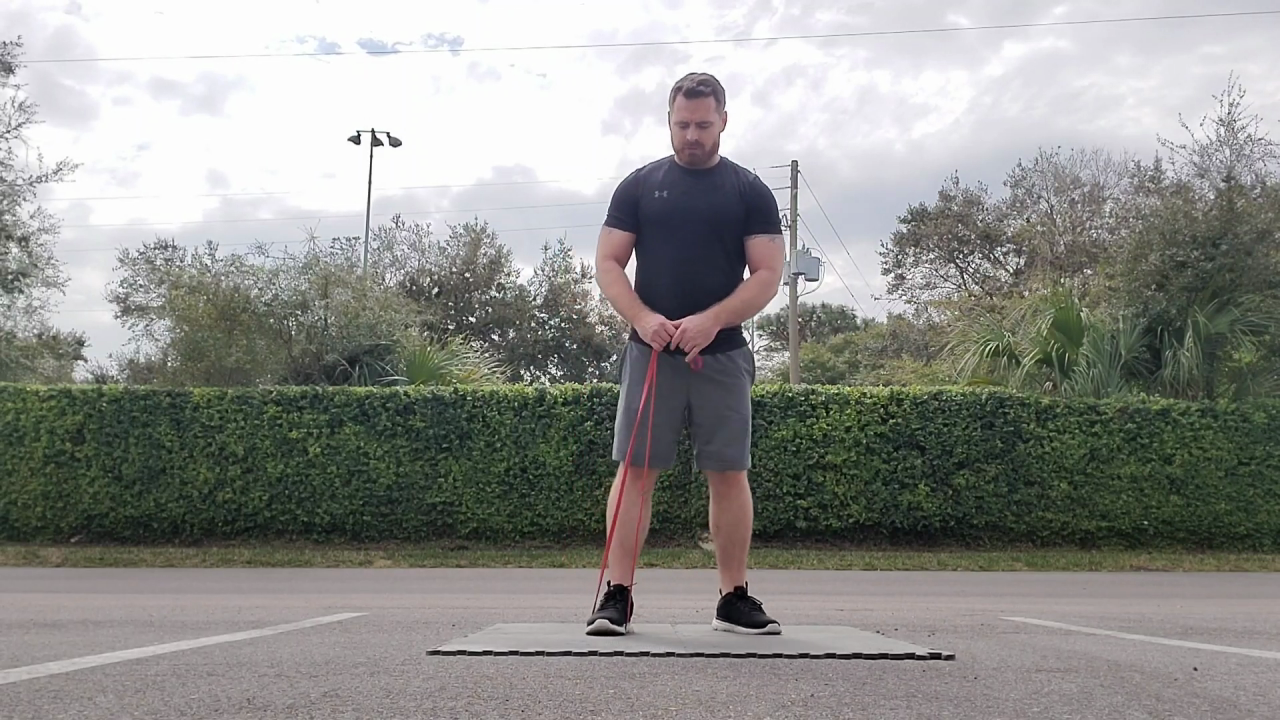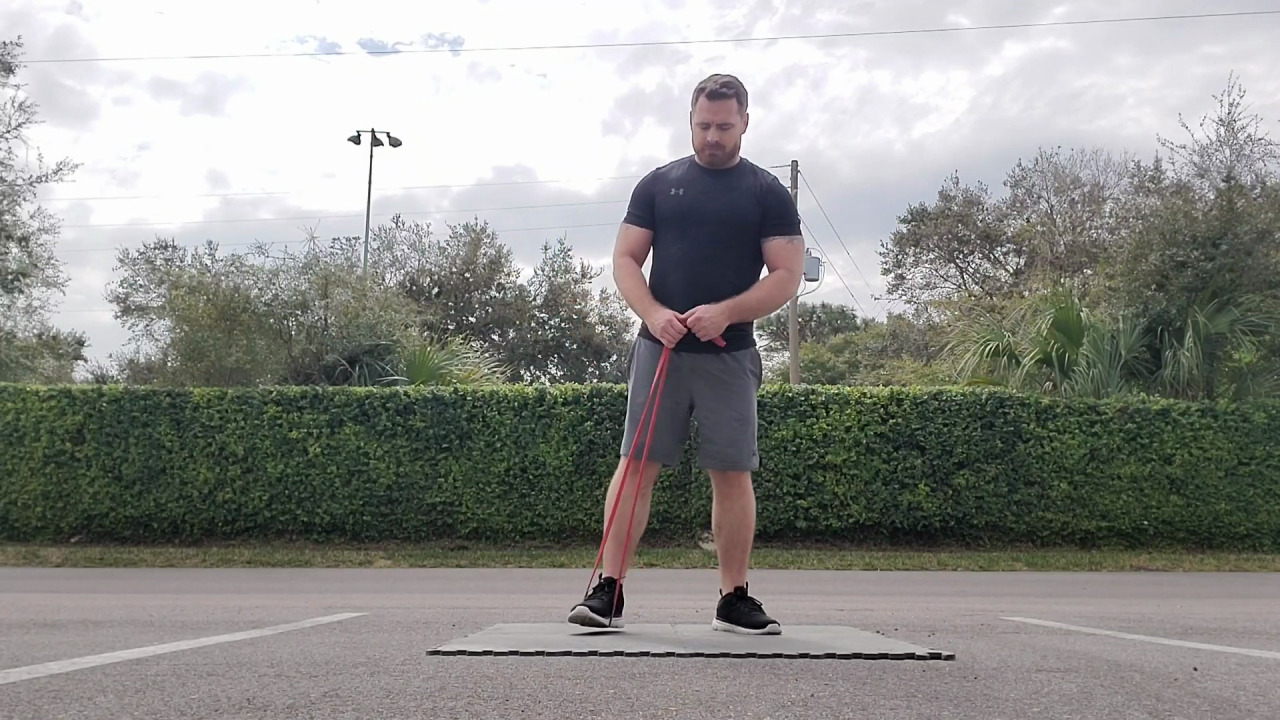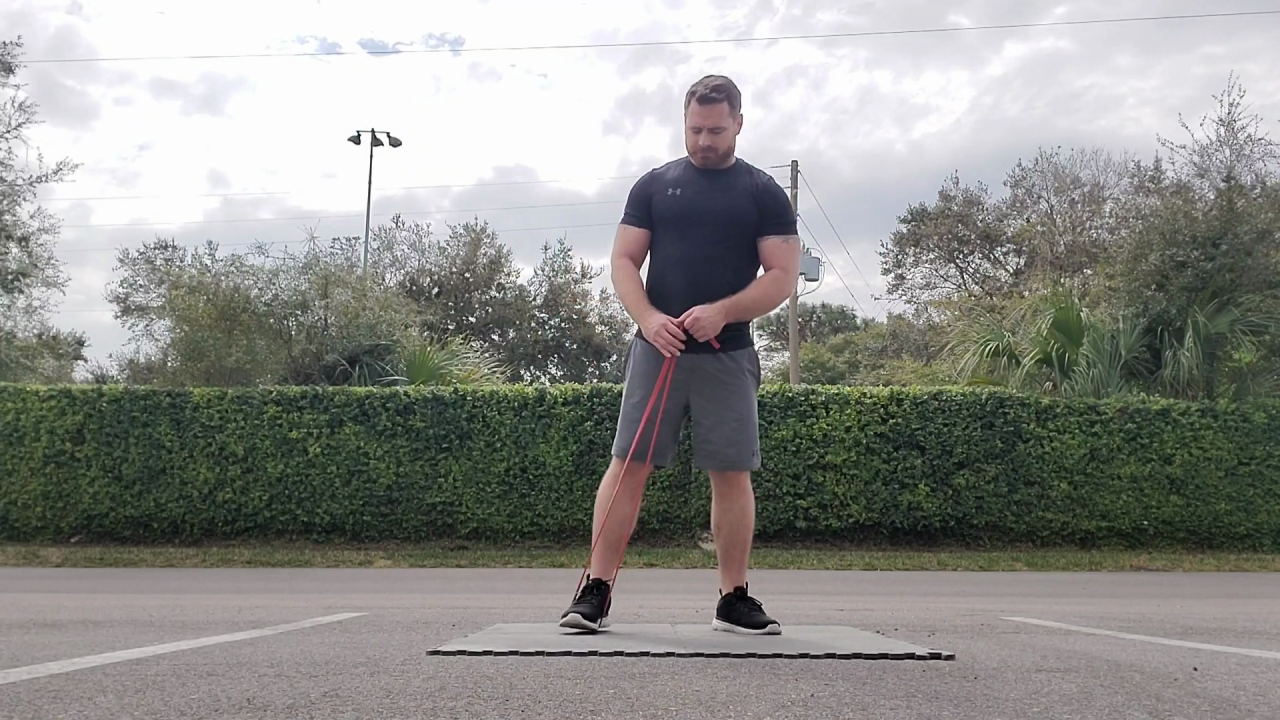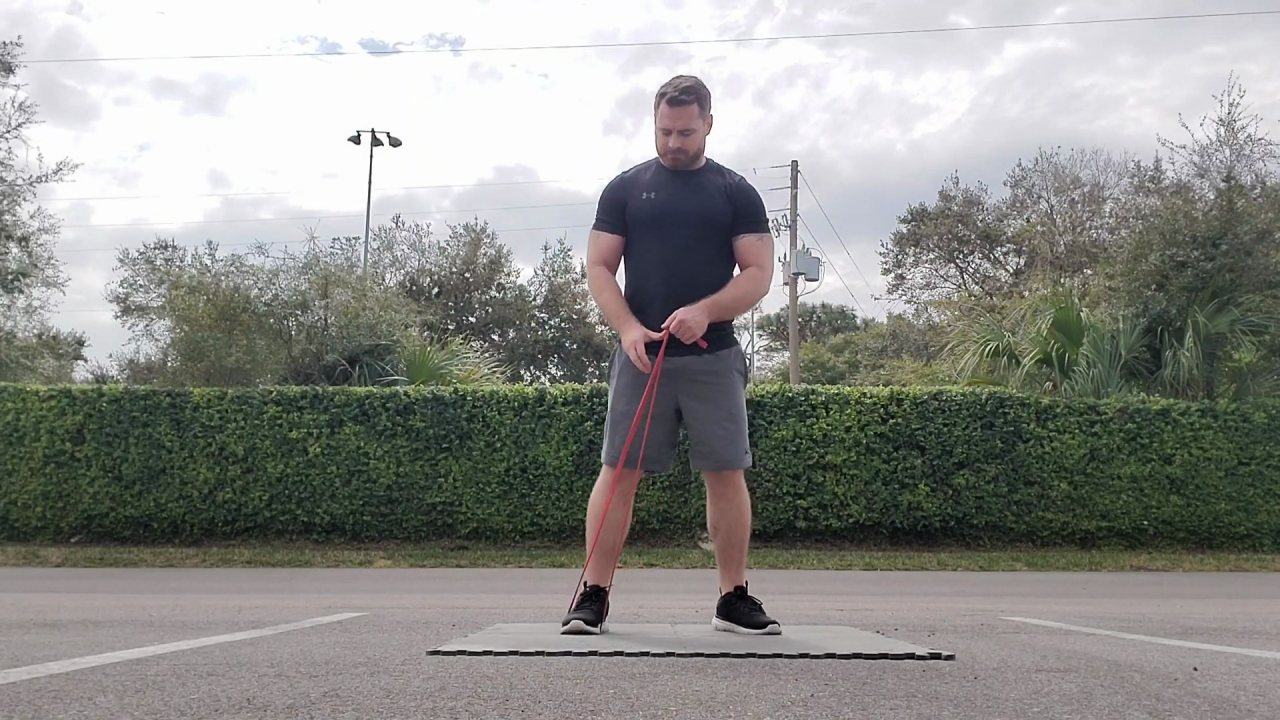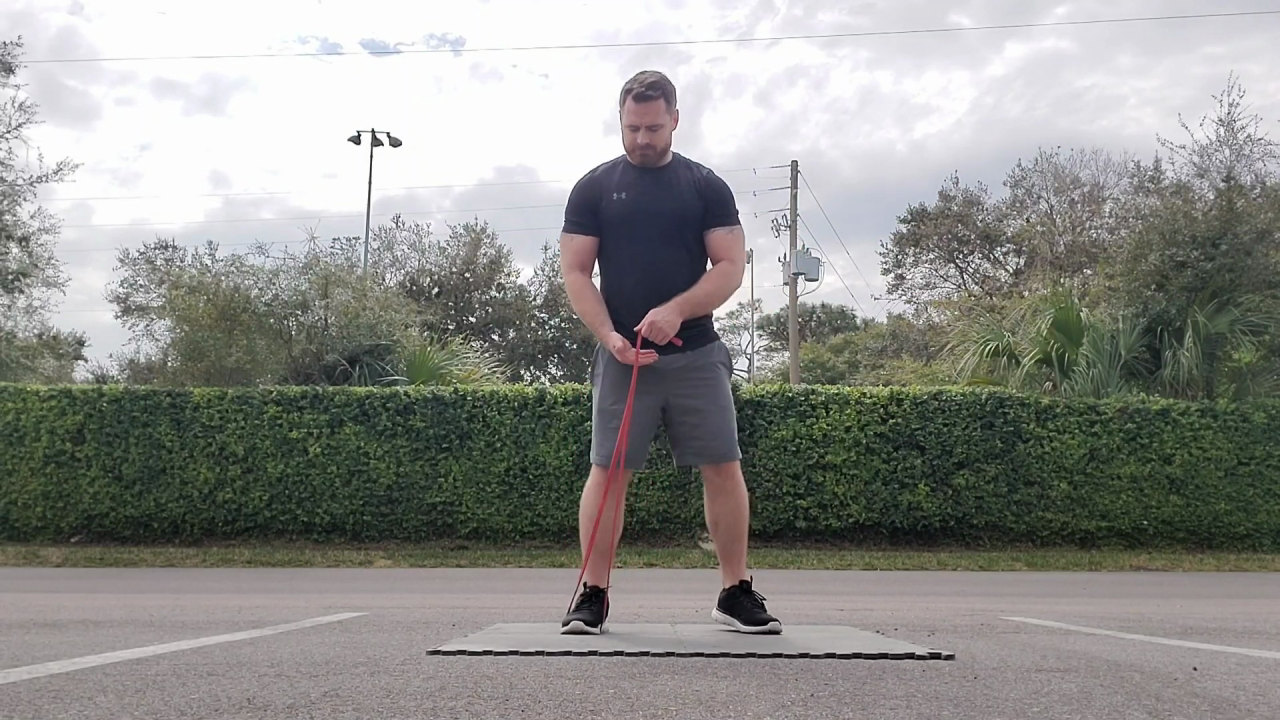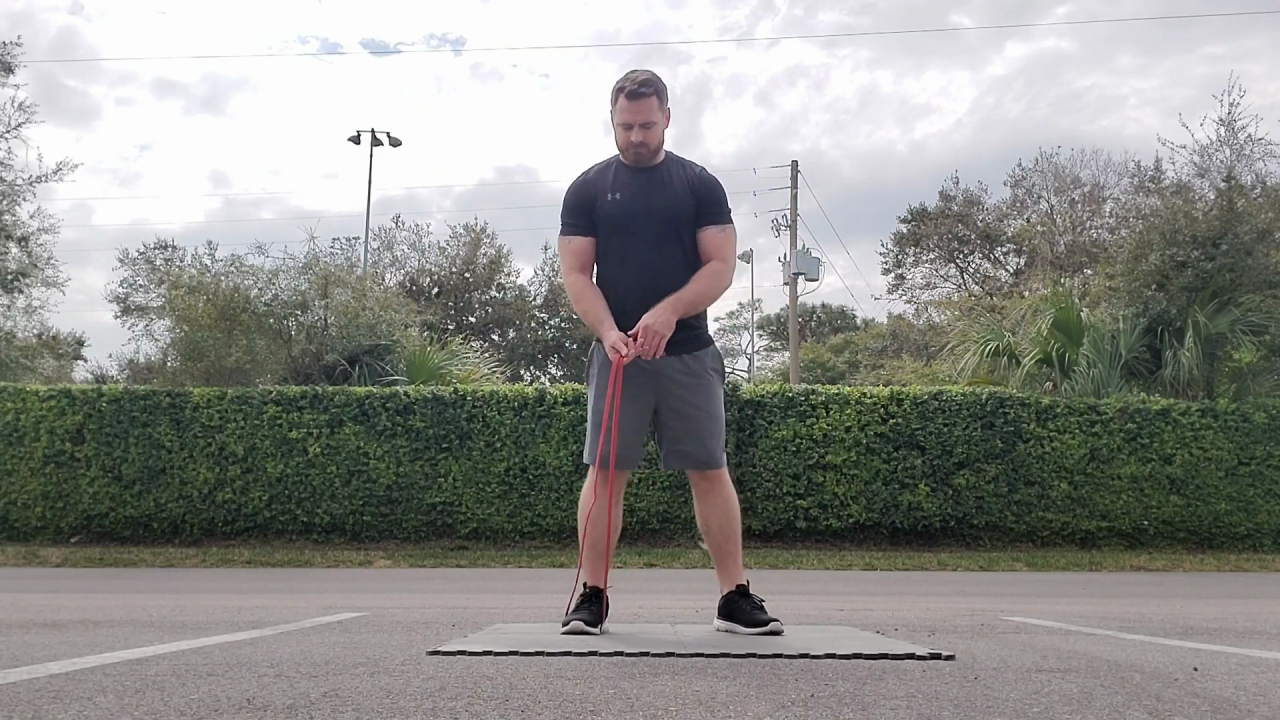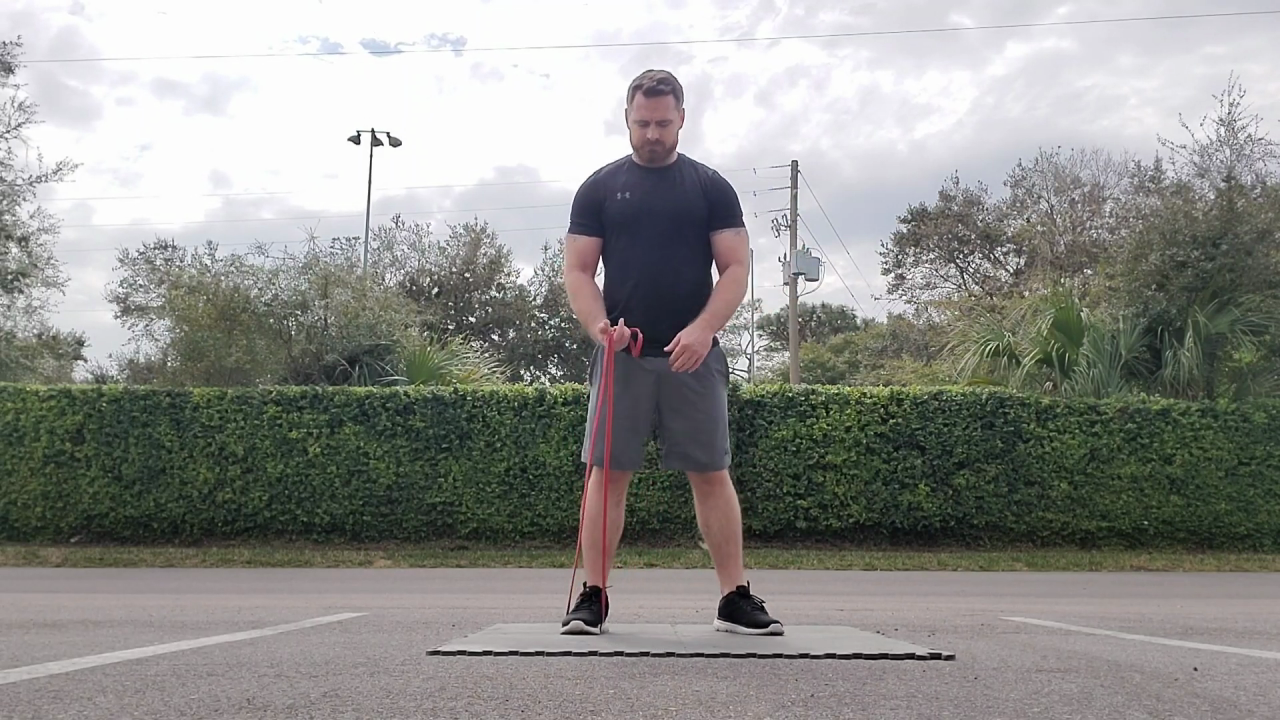
dt=0.2s
person 1, frame 1
left shoulder: (750, 191)
right shoulder: (639, 185)
left elbow: (767, 274)
right elbow: (608, 262)
left wrist: (714, 320)
right wrist: (642, 317)
left hip: (722, 354)
right hip: (650, 351)
left knee: (729, 474)
right knee: (636, 468)
left ankle: (734, 598)
right ankle: (617, 595)
person 1, frame 2
left shoulder: (768, 192)
right shoulder: (658, 183)
left elbow: (785, 276)
right elbow: (625, 258)
left wrist: (726, 312)
right wrist: (652, 312)
left hip: (729, 354)
right hip: (659, 349)
left knee: (732, 474)
right knee: (638, 463)
left ankle: (734, 599)
right ankle: (608, 589)
person 1, frame 3
left shoulder: (764, 192)
right shoulder: (654, 184)
left elbow: (782, 276)
right elbow: (623, 260)
left wrist: (722, 311)
right wrist: (646, 317)
left hip: (728, 355)
right hip: (656, 350)
left knee: (731, 474)
right knee: (628, 465)
left ankle: (733, 598)
right ankle: (595, 591)
person 1, frame 4
left shoulder: (736, 192)
right shoulder: (625, 188)
left elbow: (759, 273)
right elbow: (599, 267)
left wrist: (705, 311)
right wrist: (627, 328)
left hip: (713, 356)
right hip: (641, 355)
left knee: (726, 474)
right knee: (620, 471)
left ankle: (734, 597)
right ankle: (593, 595)
person 1, frame 5
left shoulder: (705, 185)
right shoulder: (594, 187)
left elbow: (731, 265)
right elbow: (575, 271)
left wrist: (677, 310)
right wrist: (608, 336)
left hip: (696, 351)
right hip: (624, 355)
left knee: (723, 467)
right knee: (607, 471)
left ankle: (736, 592)
right ankle: (593, 596)
person 1, frame 6
left shoulder: (699, 183)
right shoulder: (588, 188)
left elbow: (721, 265)
right elbow: (575, 273)
left wrist: (670, 311)
right wrist: (609, 333)
left hip: (690, 354)
right hip: (618, 356)
left knee: (710, 472)
right knee: (604, 472)
left ankle: (735, 599)
right ankle: (592, 596)
person 1, frame 7
left shoulder: (710, 186)
right shoulder: (599, 188)
left elbow: (735, 269)
right elbow: (577, 270)
left wrist: (704, 327)
right wrist: (597, 324)
left hip: (694, 357)
right hip: (622, 357)
left knee: (711, 474)
right knee: (607, 473)
left ankle: (735, 599)
right ankle: (593, 597)
